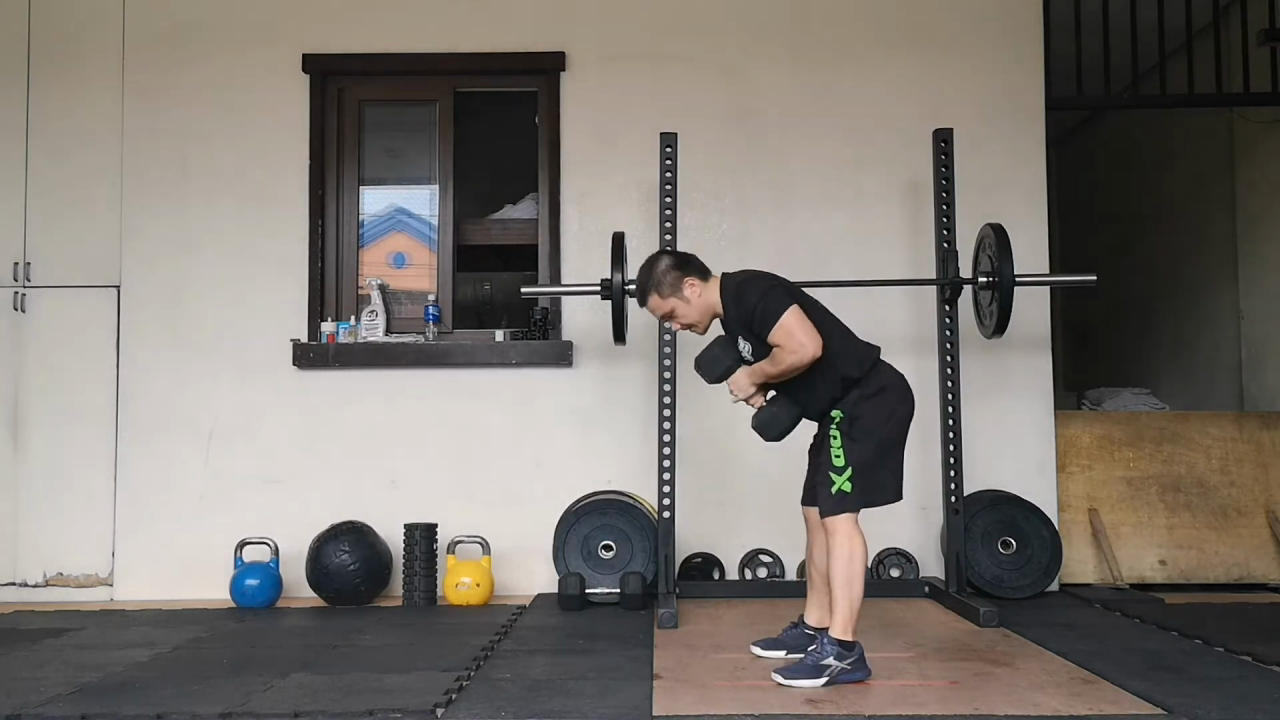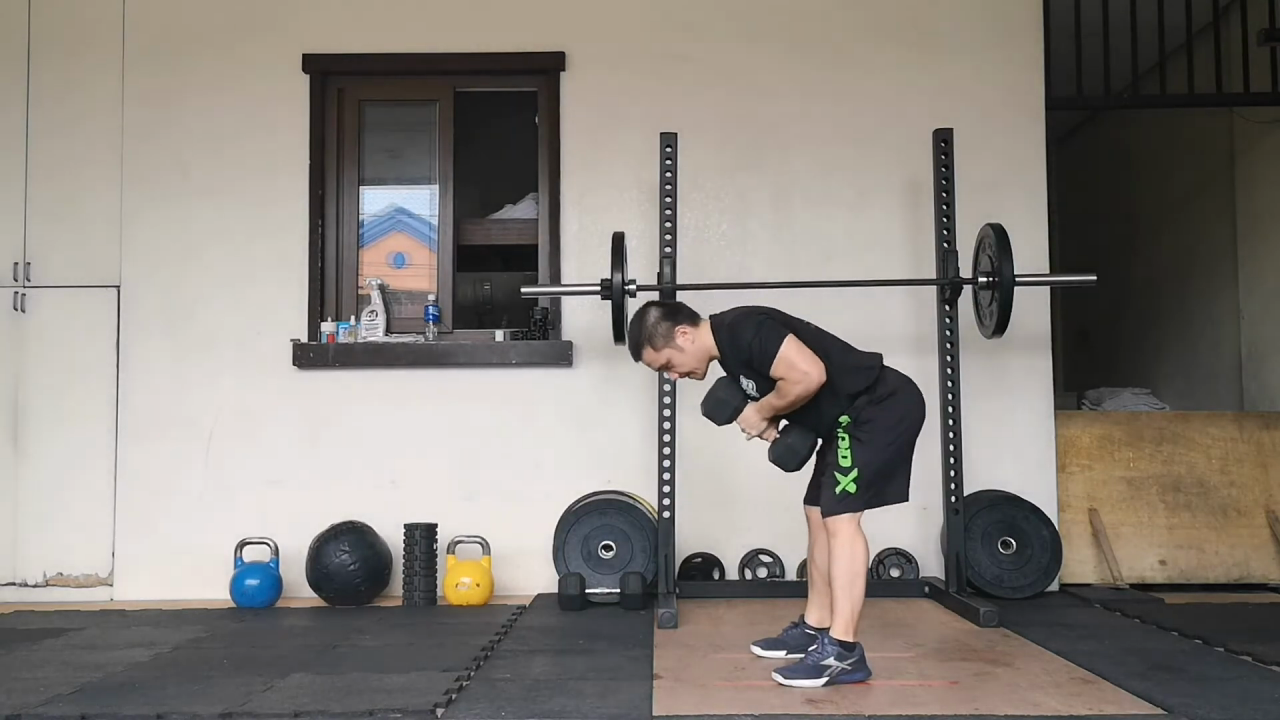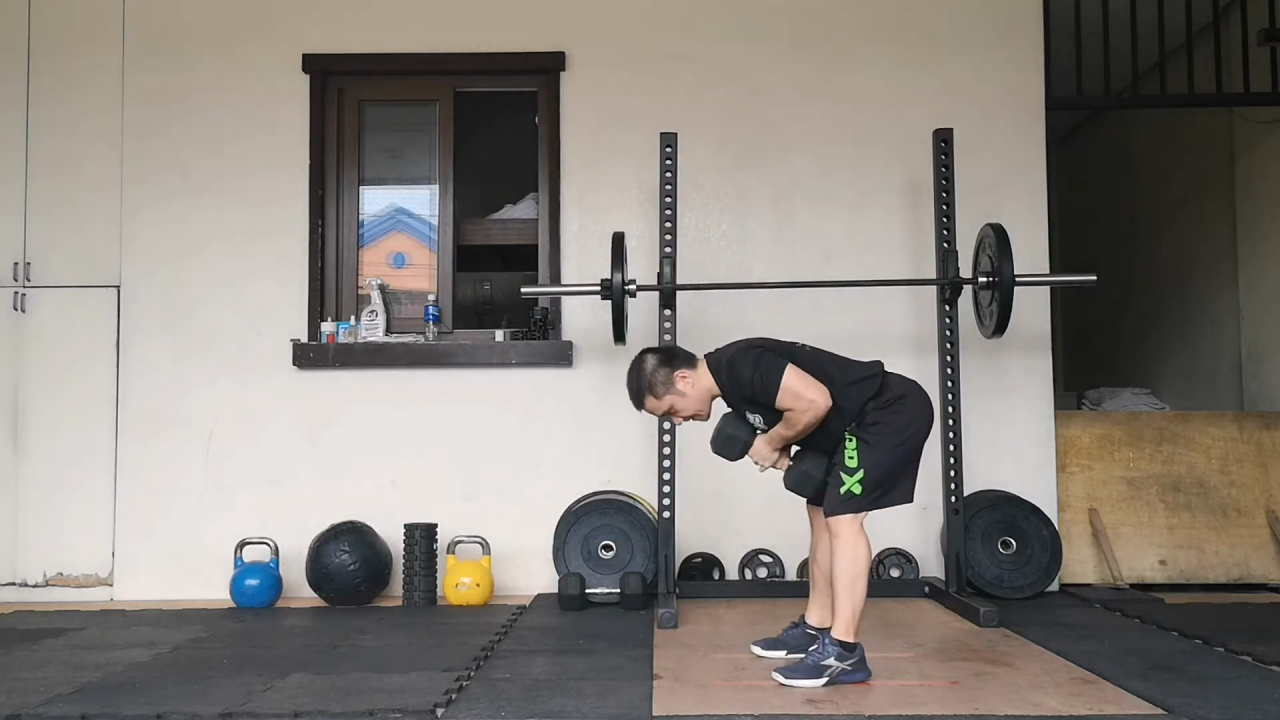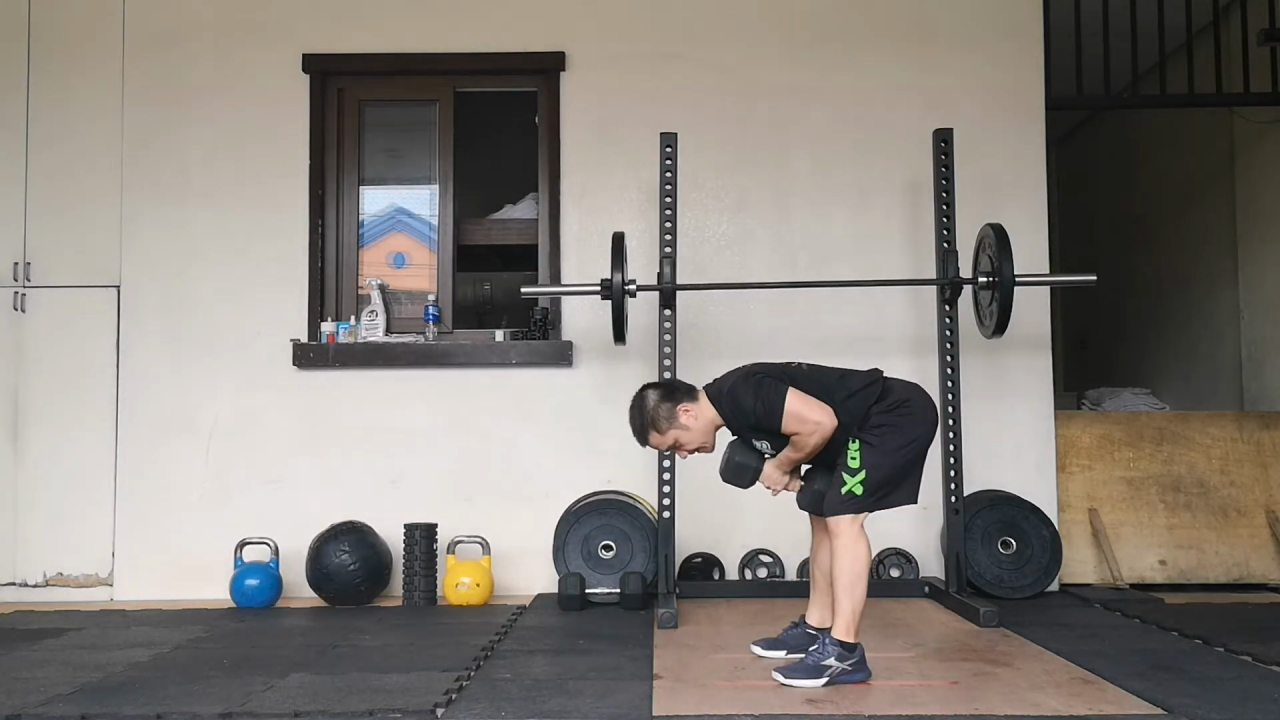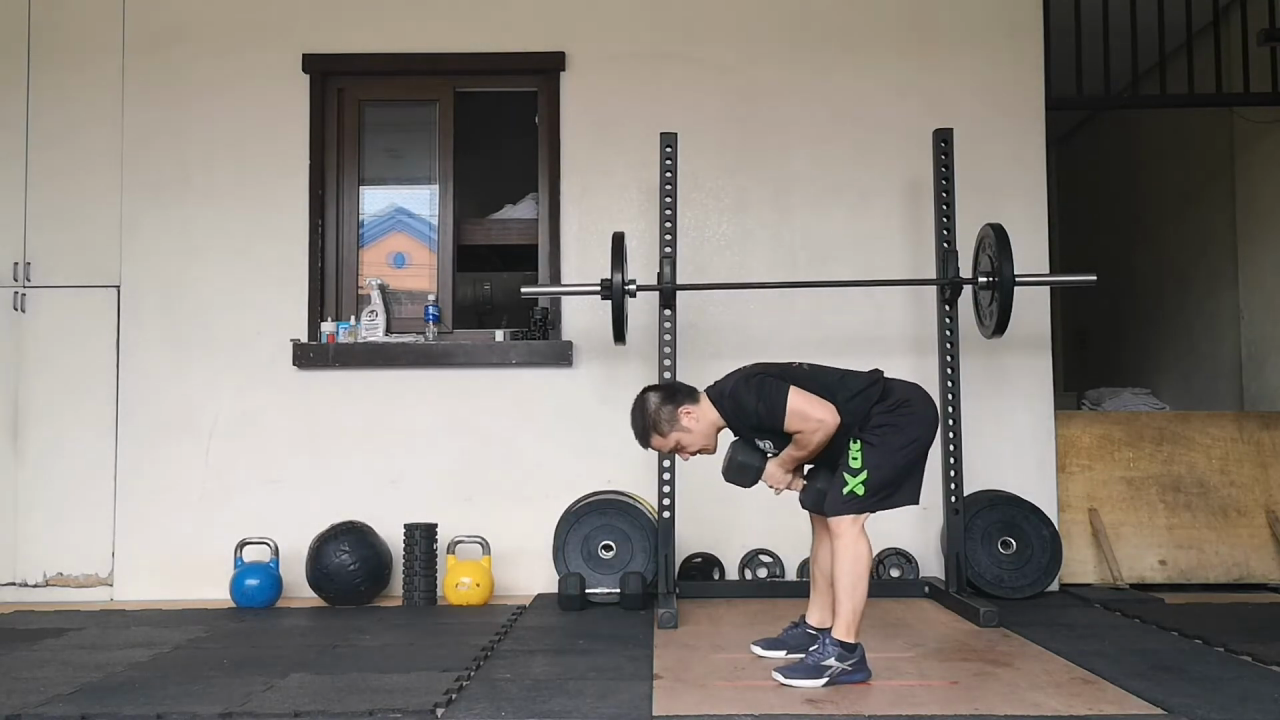
dt=0.3s
person 1, frame 1
left shoulder: (749, 292)
right shoulder: (733, 310)
left elbow: (805, 347)
left wrist: (753, 376)
right wrist: (757, 387)
left hip: (871, 400)
right hip: (849, 406)
left knee: (839, 514)
right knee: (817, 512)
left ankle: (843, 651)
right ankle: (813, 629)
person 1, frame 2
left shoulder: (743, 330)
right shoulder: (730, 344)
left elbow: (809, 374)
left wrist: (761, 411)
right wrist: (766, 421)
left hip: (881, 406)
right hip: (856, 415)
left knee: (840, 516)
right knee: (819, 513)
left ankle: (843, 651)
right ankle: (814, 629)
person 1, frame 3
left shoulder: (740, 366)
right shoulder: (729, 377)
left elbow: (815, 401)
right elbow: (787, 413)
left wrist: (771, 443)
right wrist: (779, 449)
left hip: (894, 410)
right hip: (875, 416)
left knee: (843, 516)
right knee: (822, 513)
left ankle: (844, 652)
right ankle: (816, 628)
person 1, frame 4
left shoulder: (742, 395)
right shoulder: (732, 403)
left elbow: (820, 422)
right elbow: (796, 429)
left wrist: (781, 467)
right wrist: (789, 470)
left hip: (897, 415)
right hip: (878, 420)
left knee: (843, 517)
right knee: (824, 515)
left ankle: (843, 652)
right ankle: (816, 629)
person 1, frame 5
left shoulder: (745, 394)
right shoulder: (736, 406)
left elbow: (822, 420)
right elbow: (799, 432)
left wrist: (783, 466)
right wrist: (789, 468)
left hip: (898, 416)
right hip: (879, 421)
left knee: (844, 519)
right knee: (825, 516)
left ankle: (843, 652)
right ankle: (815, 628)
